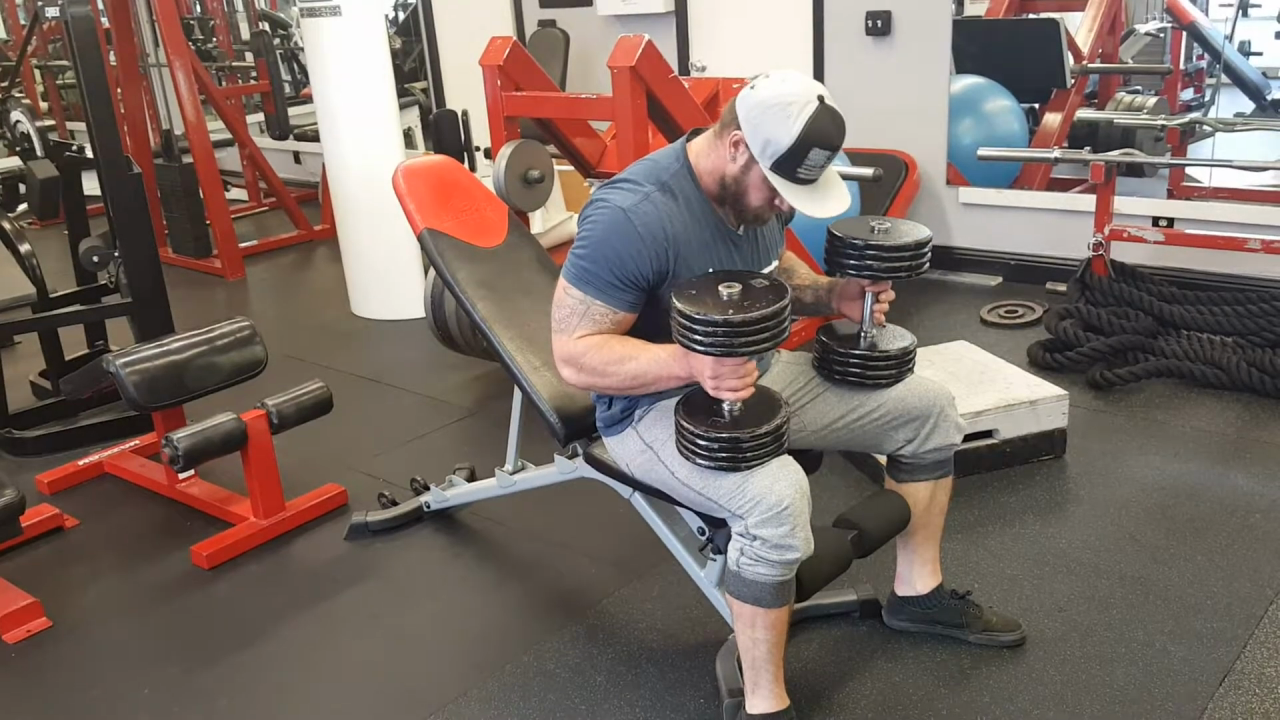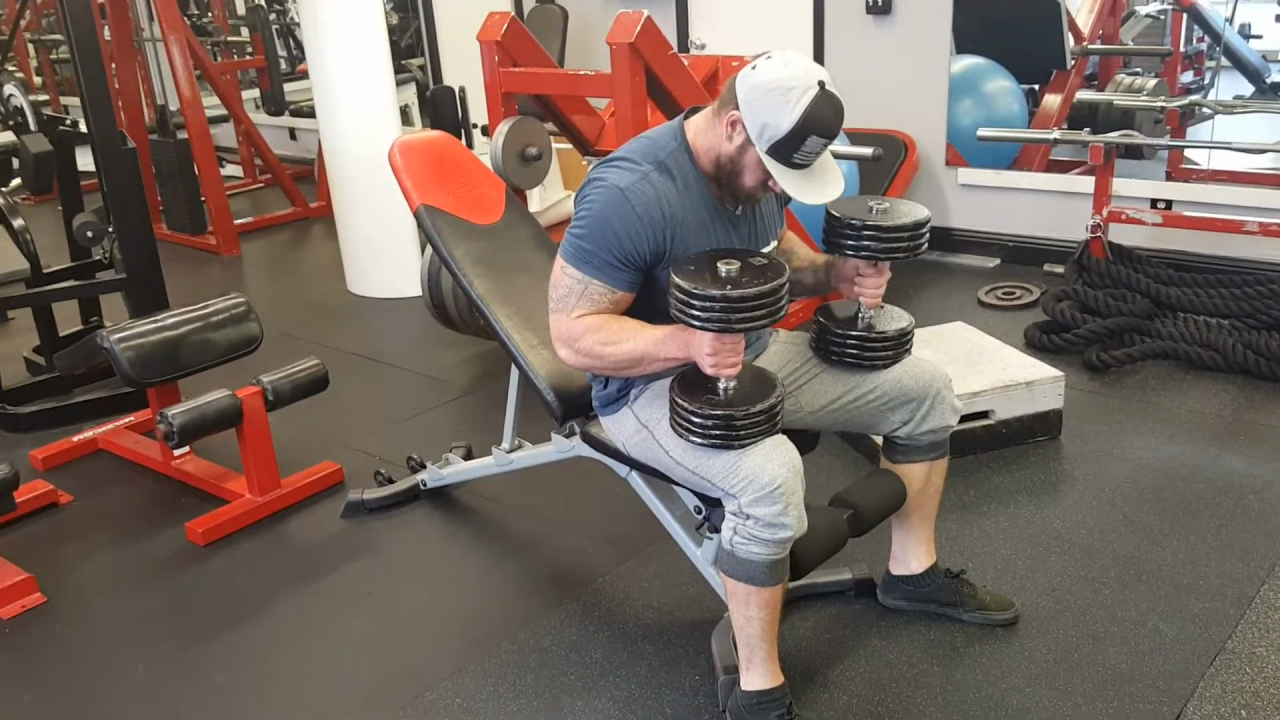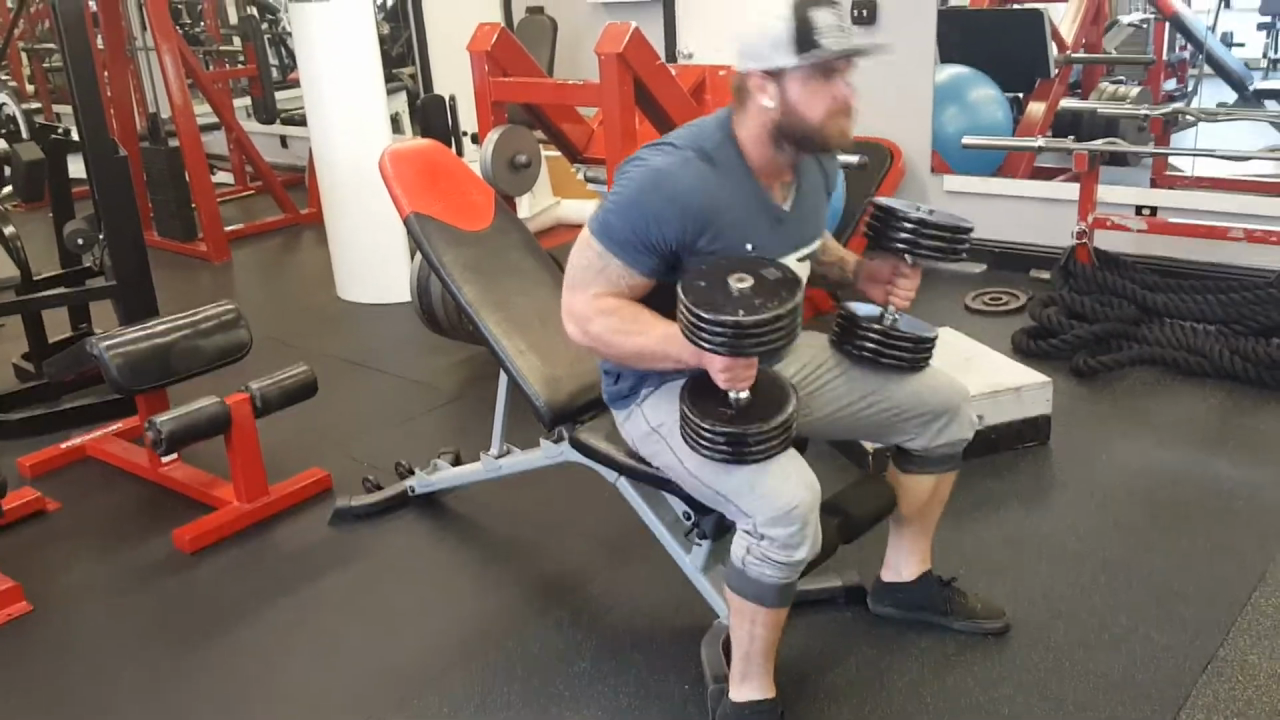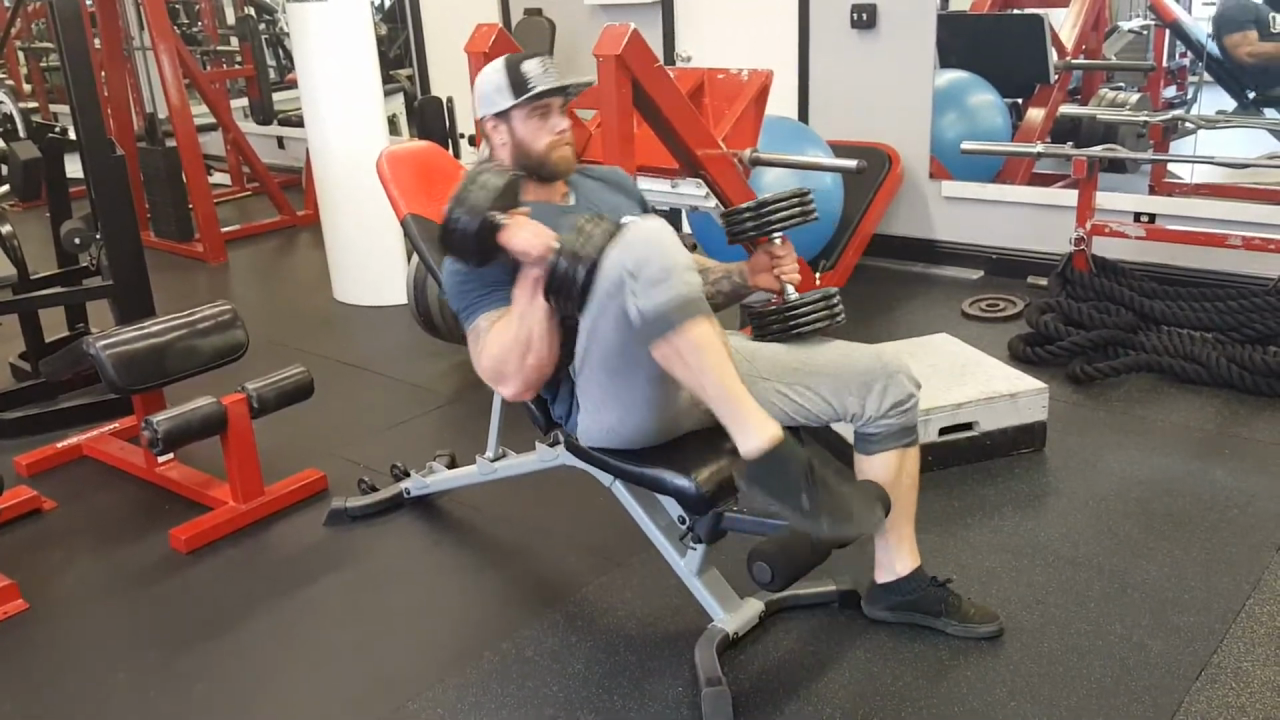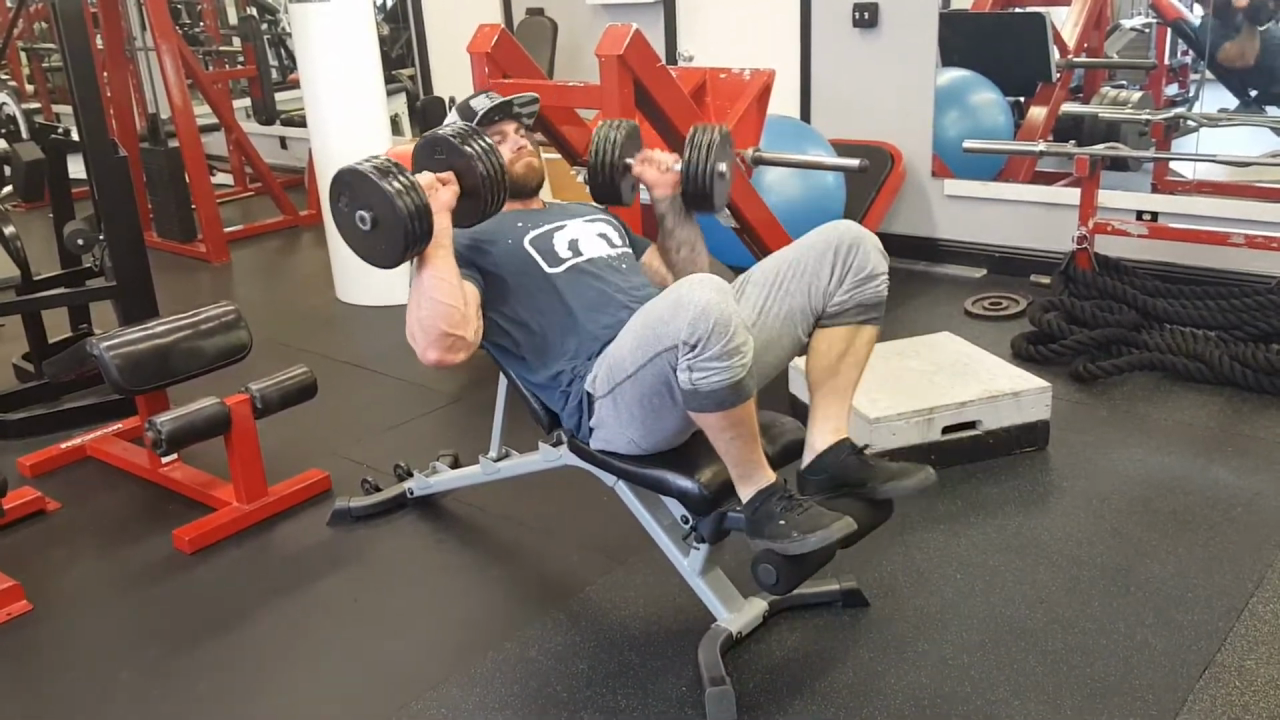
dt=1s
person 1, frame 1
left shoulder: (761, 184)
right shoulder: (632, 215)
right elbow: (575, 353)
left wrist: (832, 296)
right wrist: (691, 363)
left hip: (756, 372)
right hip: (658, 405)
left knee: (930, 408)
right knee: (777, 497)
left ankle: (918, 592)
person 1, frame 2
left shoulder: (757, 162)
right shoulder: (629, 193)
right elbow: (573, 336)
left wrist: (832, 272)
right wrist: (686, 342)
left hip: (756, 354)
right hip: (654, 384)
left knee: (926, 390)
right knee: (771, 478)
left ankle: (912, 572)
person 1, frame 3
left shoulder: (811, 156)
right shoulder: (670, 181)
right elbow: (585, 311)
left wrist: (859, 273)
right wrist: (701, 351)
left hip: (774, 355)
right hip: (668, 383)
left knee: (944, 406)
right knee: (786, 503)
left ankle: (905, 579)
person 1, frame 4
left shoulder: (610, 186)
left elbow: (681, 277)
right elbow: (515, 382)
left wrist: (746, 277)
right wrist: (534, 268)
left hip: (701, 364)
right hip: (612, 402)
left knee: (886, 381)
right knee: (644, 238)
left ankle: (898, 580)
right ankle: (765, 451)
person 1, frame 5
left shoulder: (591, 215)
right shoulder: (471, 246)
left elbow: (681, 280)
right elbow: (442, 347)
left wrist: (668, 200)
right wrist: (435, 227)
left hip: (705, 348)
right hip: (614, 401)
left knee: (847, 246)
right knee: (702, 305)
left ankle: (827, 451)
right ankle: (762, 497)
